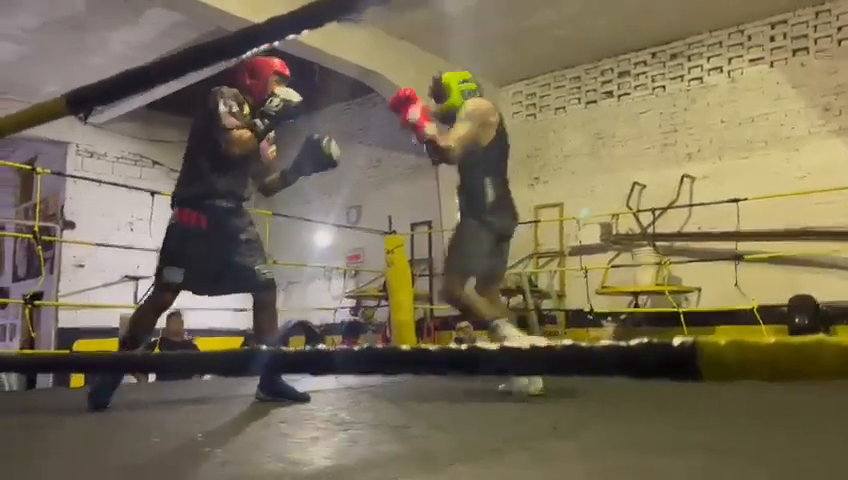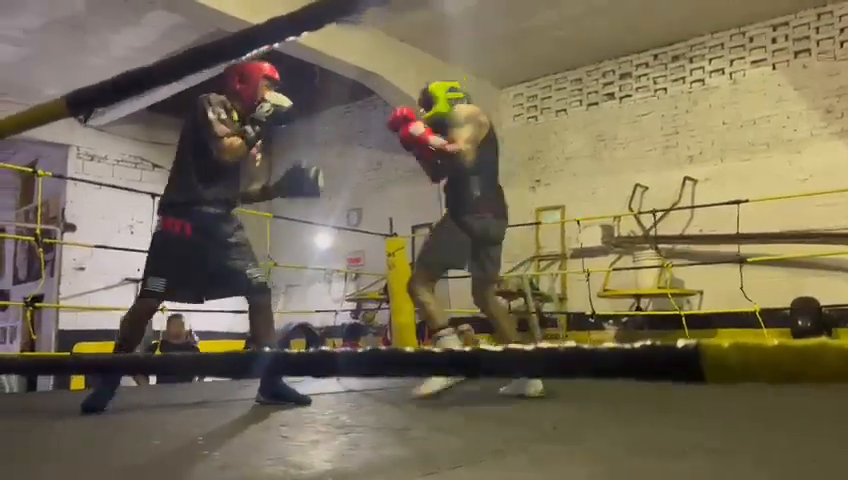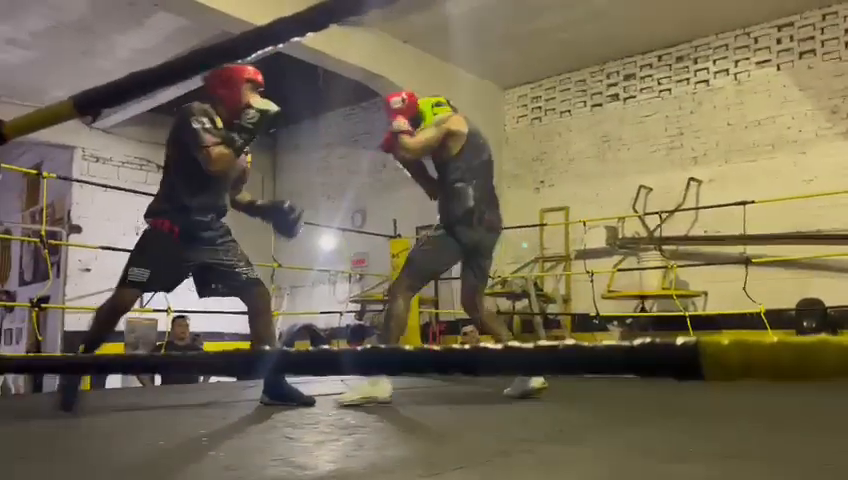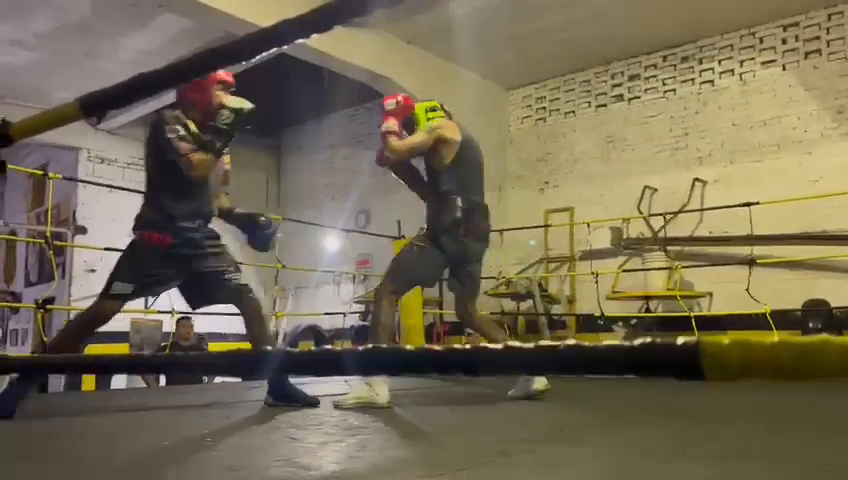
dt=0.1s
person 1, frame 1
left shoulder: (262, 126)
right shoulder: (223, 97)
left elbow: (265, 184)
right elbow: (234, 144)
left wrist: (302, 165)
right wrist: (269, 117)
left hip: (234, 216)
right hip: (197, 211)
left knee: (266, 290)
right knee: (164, 293)
left ankle: (270, 379)
right ankle: (111, 374)
person 1, frame 2
left shoulder: (249, 129)
right shoulder: (211, 104)
right elbow: (225, 151)
left wrist: (284, 185)
right wrist: (259, 122)
left hip: (222, 223)
right hip: (184, 219)
left knee: (260, 293)
right knee: (150, 301)
left ankle: (270, 381)
right ankle: (109, 379)
person 1, frame 3
left shoulder: (239, 132)
right shoulder: (196, 113)
right elbow: (214, 161)
left wrist: (266, 209)
right wrist: (247, 129)
left hip: (212, 229)
right hip: (172, 224)
left knee: (258, 293)
right knee: (125, 297)
left ankle: (273, 382)
right ankle: (77, 369)
person 1, frame 4
left shoulder: (214, 138)
right shoulder: (170, 121)
right elbow: (194, 169)
left wrist: (242, 219)
right wrist: (222, 131)
left hip: (200, 237)
right hip: (159, 235)
left knee: (248, 299)
right knee: (104, 309)
left ankle: (277, 383)
right ankle: (29, 379)
person 2, frame 1
left shoulder: (478, 107)
right shoulder: (473, 121)
left elbow: (451, 151)
right elbow: (440, 156)
left wrist: (421, 122)
right wrist: (416, 117)
left hip: (483, 212)
right hip: (500, 214)
left knee: (453, 290)
right knee: (487, 291)
left ankle: (515, 337)
right ankle: (526, 371)
person 2, frame 2
left shoulder: (467, 112)
right shoulder: (460, 129)
left elbow: (463, 158)
right elbow: (437, 174)
left wrist: (424, 137)
right wrist: (415, 137)
left hip: (469, 213)
right hip: (492, 216)
left knee: (419, 282)
right knee: (484, 295)
person 2, frame 3
left shoulder: (449, 121)
right shoulder: (470, 139)
left elbow: (407, 149)
right elbow: (437, 191)
left wrist: (399, 117)
right wrist: (412, 163)
left hip: (461, 223)
right hip: (486, 225)
left knee: (401, 290)
right knee: (474, 305)
left ankle: (379, 379)
person 2, frame 4
left shoulder: (440, 127)
right shoulder: (464, 145)
left elbow: (392, 153)
left wrist: (390, 119)
right wrist: (402, 168)
left hip: (447, 232)
right hip: (474, 234)
left knee: (386, 294)
right knee: (467, 311)
left ankle: (376, 383)
